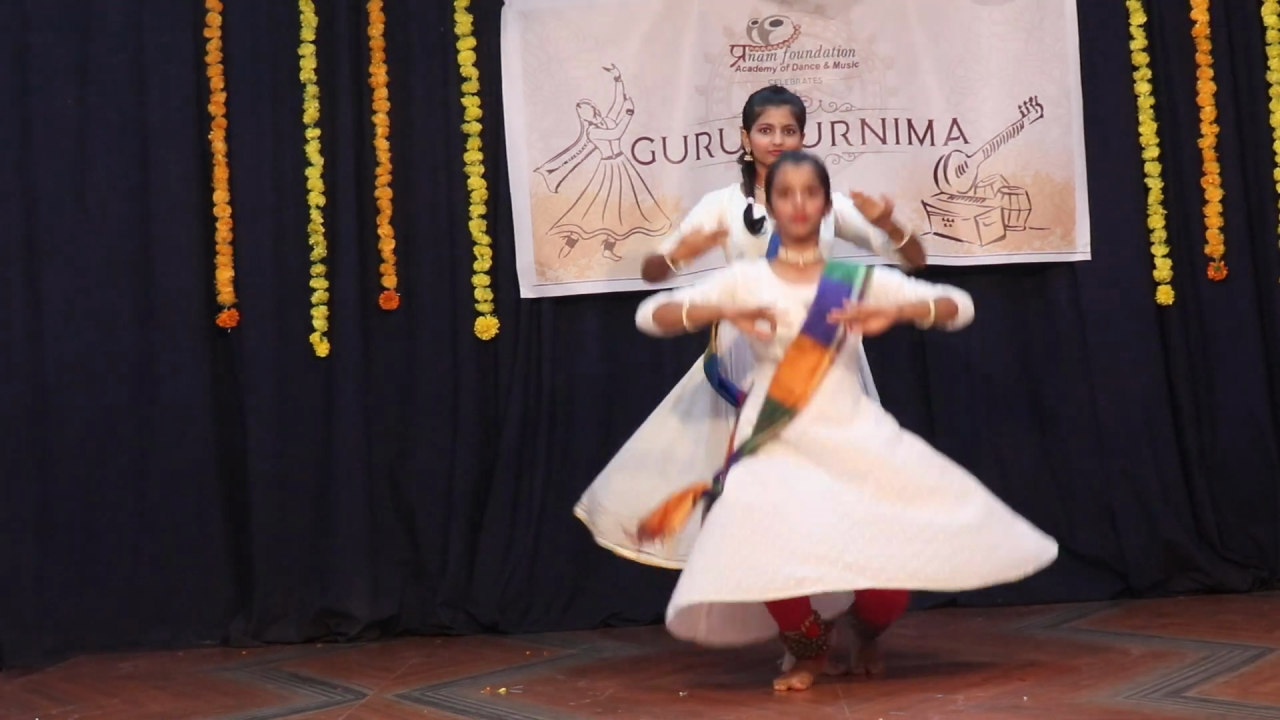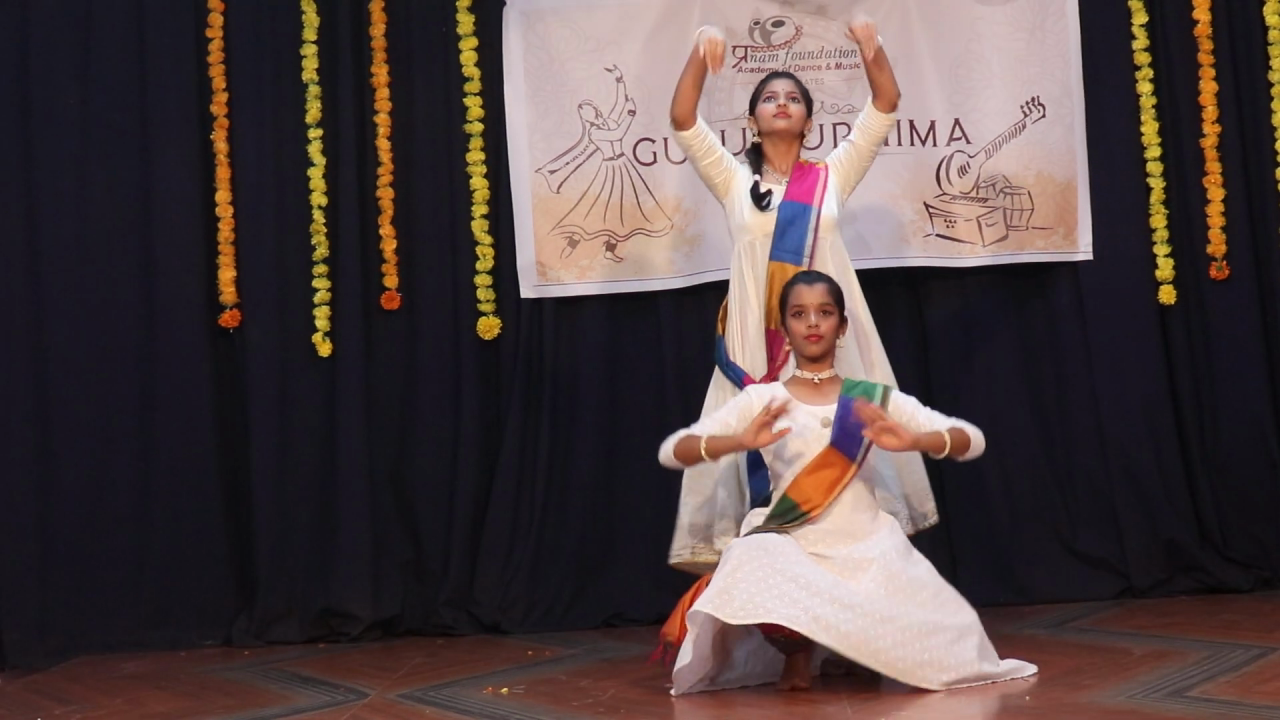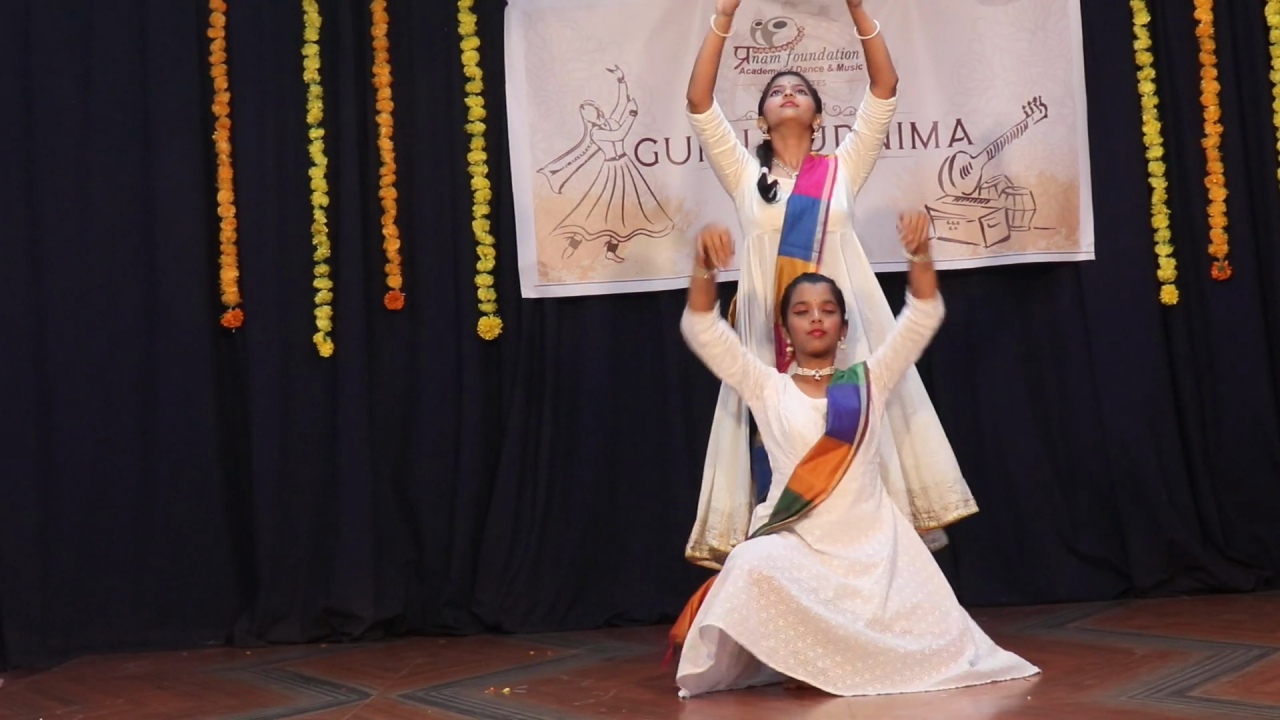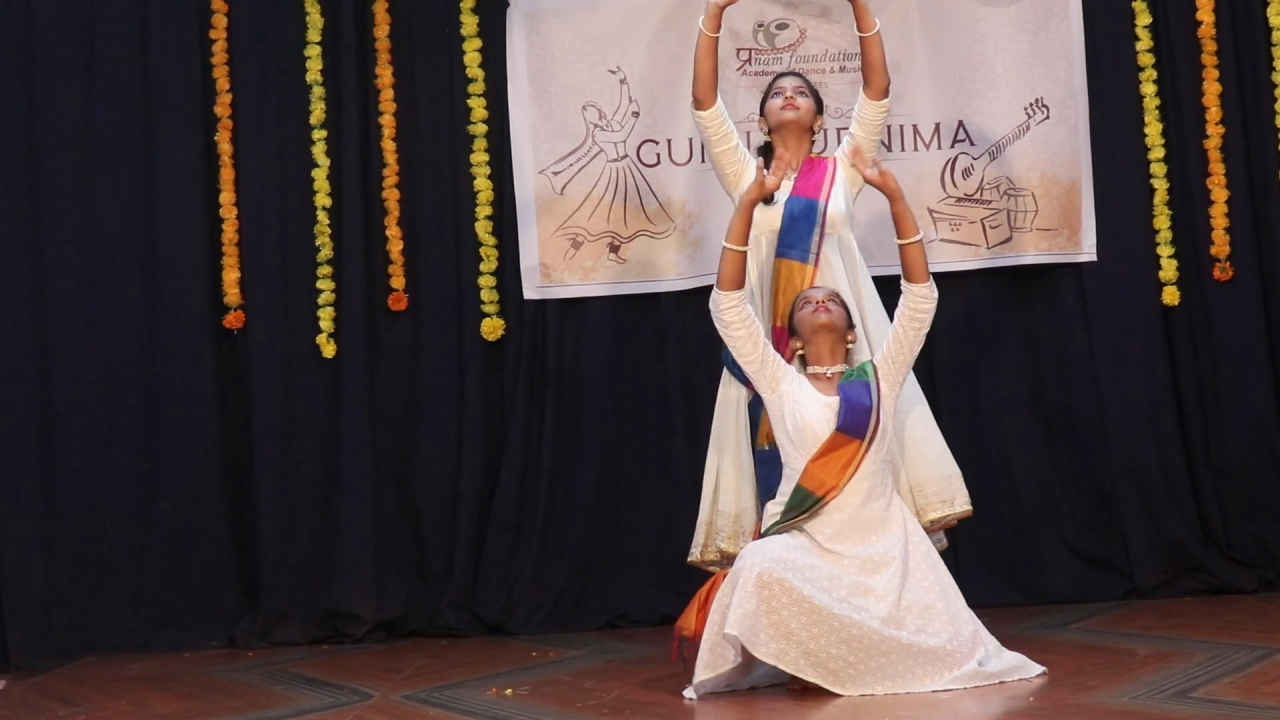
dt=0.5s
person 1, frame 1
left shoulder: (831, 204)
right shoulder: (721, 206)
left elbow: (913, 258)
right elbow: (652, 271)
left wrist: (890, 227)
right wrist: (680, 249)
right hip: (746, 373)
left ankle: (865, 631)
person 1, frame 2
left shoulder: (833, 174)
right shoulder: (734, 180)
left elbow: (885, 106)
right elbow: (682, 121)
left wrist: (873, 49)
right wrist: (698, 58)
right hip: (758, 344)
right knee: (761, 463)
person 1, frame 3
left shoulder: (843, 168)
right shoulder: (745, 174)
left elbow: (885, 86)
right elbow: (698, 103)
left hip: (842, 333)
right hip: (769, 340)
person 1, frame 4
left shoulder: (840, 171)
right shoulder: (744, 174)
left elbow: (877, 88)
right elbow: (704, 101)
right hip: (769, 341)
right knee: (778, 479)
person 2, frame 1
left shoulder: (862, 280)
right shoulder: (744, 280)
left elbow: (961, 307)
right elbow: (650, 316)
left wrist: (894, 313)
right wrist: (729, 314)
left hip: (855, 443)
right hip: (778, 448)
left knee: (902, 550)
right knee: (763, 550)
right ankle: (807, 650)
person 2, frame 2
left shoulder: (877, 398)
right shoulder: (761, 401)
left elbow: (973, 442)
right elbow: (670, 454)
left wrist: (910, 440)
right wrist: (740, 442)
left hip: (868, 550)
right hip: (792, 550)
left knee: (936, 662)
right knee: (752, 562)
left ankle: (864, 645)
right ankle: (794, 651)
person 2, frame 3
left shoulder: (869, 381)
right shoulder: (766, 387)
left elbow: (923, 316)
right elbow: (700, 329)
left wrist: (920, 252)
right wrist: (704, 267)
left hip: (873, 544)
right hip: (795, 544)
left knee: (936, 652)
right knee: (755, 571)
left ankle: (857, 647)
right ankle: (800, 654)
person 2, frame 4
left shoulder: (880, 376)
right shoulder: (779, 383)
left elbow: (921, 295)
right elbow: (727, 305)
left wrist: (893, 196)
right wrist: (750, 202)
left hip: (883, 539)
right hip: (805, 541)
left knee: (940, 652)
right knee: (761, 568)
left ankle: (858, 647)
right ankle: (803, 655)
person 3, frame 1
left shoulder: (608, 120)
right shoulder: (592, 132)
left elbow: (619, 100)
right elbow: (617, 133)
left wrist: (618, 79)
right wrist: (628, 113)
left hip: (621, 166)
right hip: (609, 169)
left knee: (619, 205)
right knee: (596, 205)
left ankle: (608, 248)
right ankle: (570, 242)
person 3, frame 2
left shoulder: (609, 121)
right shoulder: (593, 133)
left elbow: (621, 101)
right elbow: (618, 134)
left wrist: (619, 80)
right wrist: (630, 114)
left hip: (623, 166)
right hip: (611, 169)
left knee: (618, 207)
right knee: (599, 206)
left ankle: (610, 249)
right ankle: (572, 242)
person 3, frame 3
left shoulder: (611, 121)
right shoulder: (596, 133)
left elbow: (622, 101)
right elbow: (620, 135)
left wrist: (621, 80)
right wrist: (631, 114)
left hip: (624, 167)
right hip: (613, 170)
left knee: (620, 207)
right knee: (601, 206)
left ankle: (611, 250)
right ankle: (573, 243)
person 3, frame 4
left shoulder: (613, 123)
right shoulder: (597, 134)
left elbow: (624, 102)
right elbow: (622, 136)
left wrist: (623, 81)
right wrist: (633, 116)
left hip: (626, 168)
right hip: (614, 171)
left knee: (621, 209)
right knee: (601, 207)
left ankle: (613, 251)
right ankle: (575, 245)
